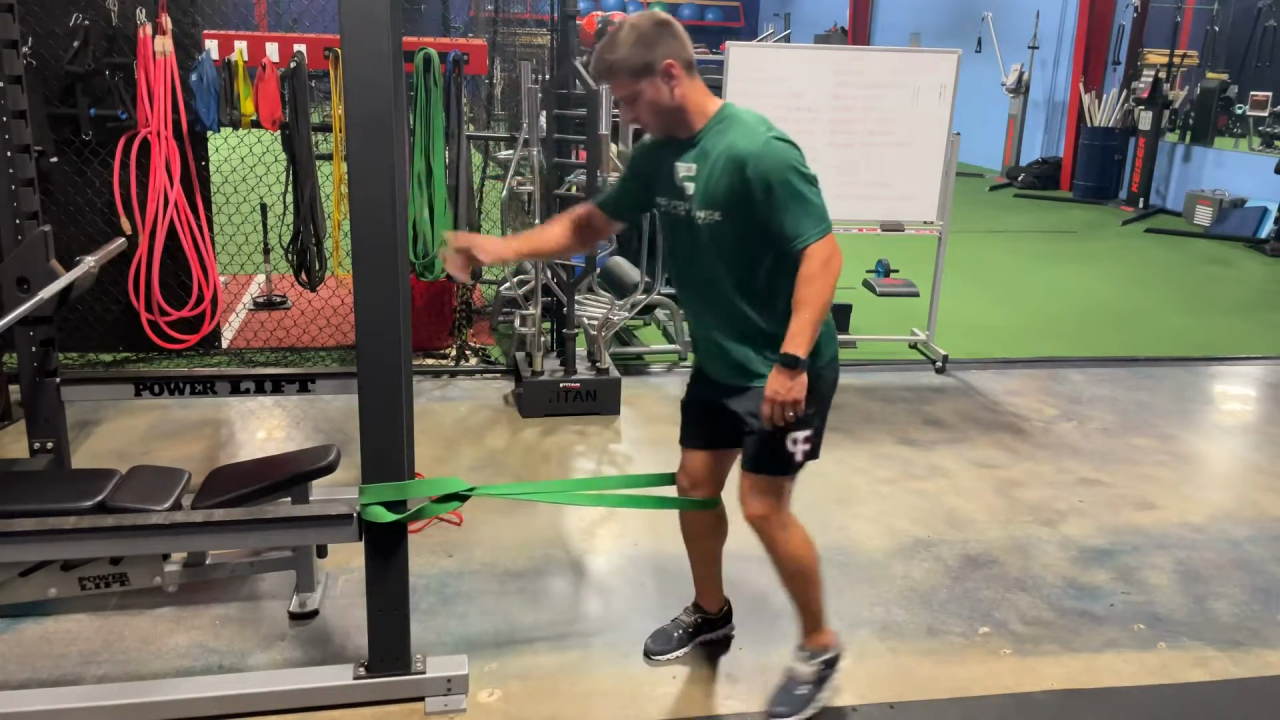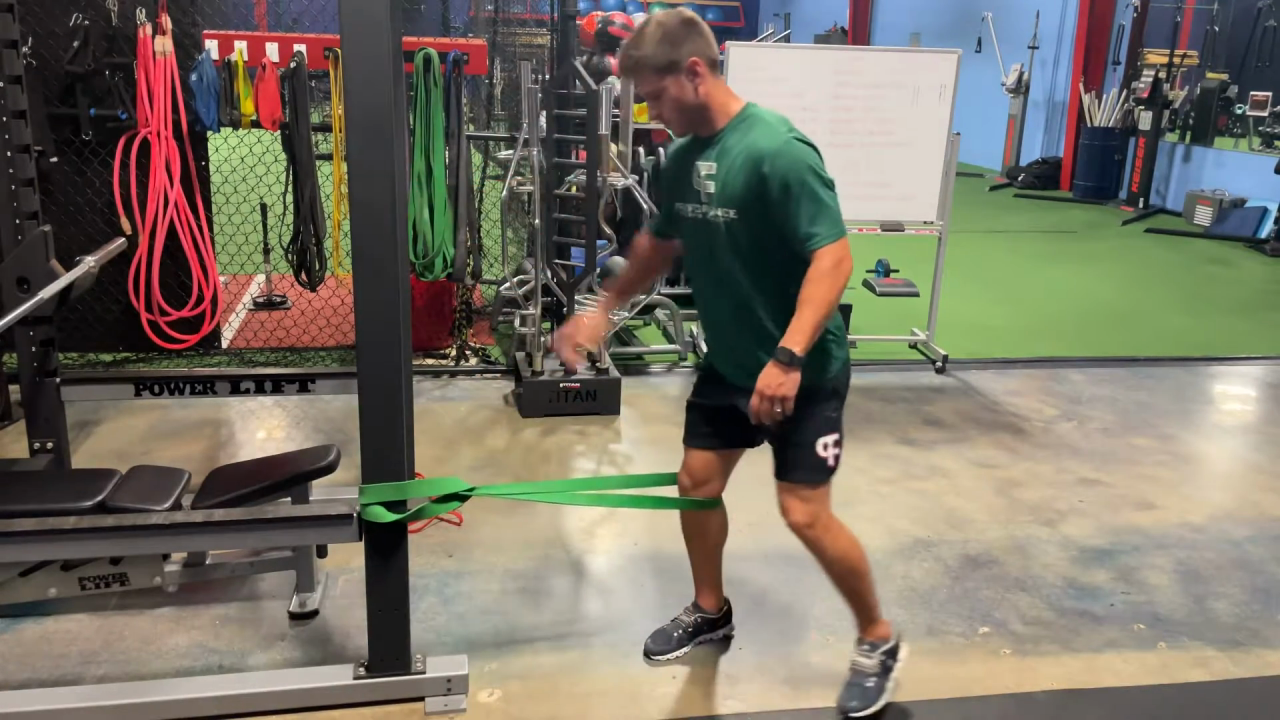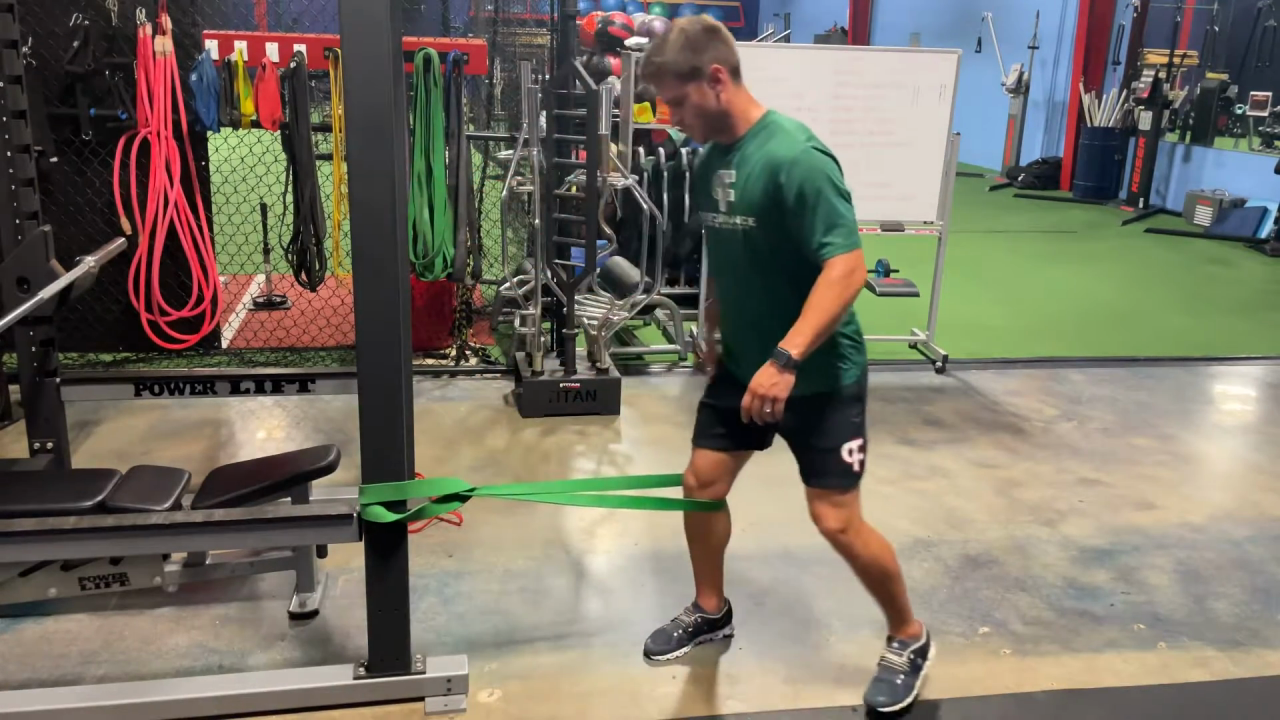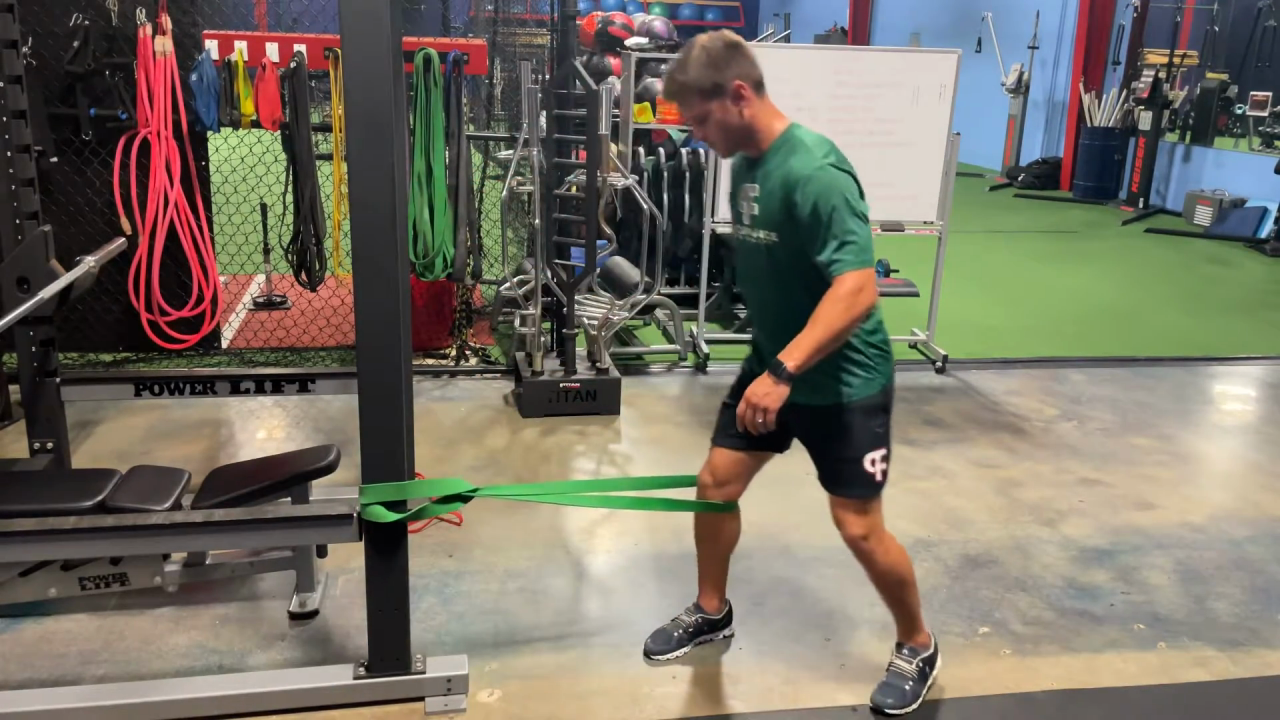
dt=0.1s
person 1, frame 1
left shoulder: (759, 154)
right shoulder: (658, 152)
left elbow: (823, 255)
right elbow: (589, 222)
left wrist: (791, 361)
right wrist: (500, 250)
left hip: (782, 366)
right hip: (712, 360)
left knee: (763, 507)
right knee: (693, 486)
left ankle: (820, 646)
right ankle: (711, 610)
person 1, frame 2
left shoulder: (776, 151)
right shoulder: (685, 155)
left elbow: (832, 260)
right elbow: (658, 244)
left wrist: (788, 358)
right wrist: (603, 309)
left hip: (798, 368)
right hip: (726, 360)
left knee: (804, 514)
right knee: (695, 484)
left ankle: (878, 639)
right ankle: (709, 608)
person 1, frame 3
left shoulder: (795, 160)
right shoulder: (712, 160)
left elbow: (846, 269)
left wrist: (785, 361)
right wrist: (712, 336)
left hip: (820, 372)
right hip: (746, 359)
left knee: (836, 520)
right knee: (702, 482)
left ankle: (909, 637)
right ankle: (709, 609)
person 1, frame 4
left shoulder: (813, 174)
right shoulder: (743, 166)
left elbow: (858, 288)
left wrist: (784, 371)
left hip: (842, 381)
right hip: (773, 365)
left knee: (858, 529)
right knee: (715, 482)
left ankle: (917, 645)
right ankle: (711, 609)
